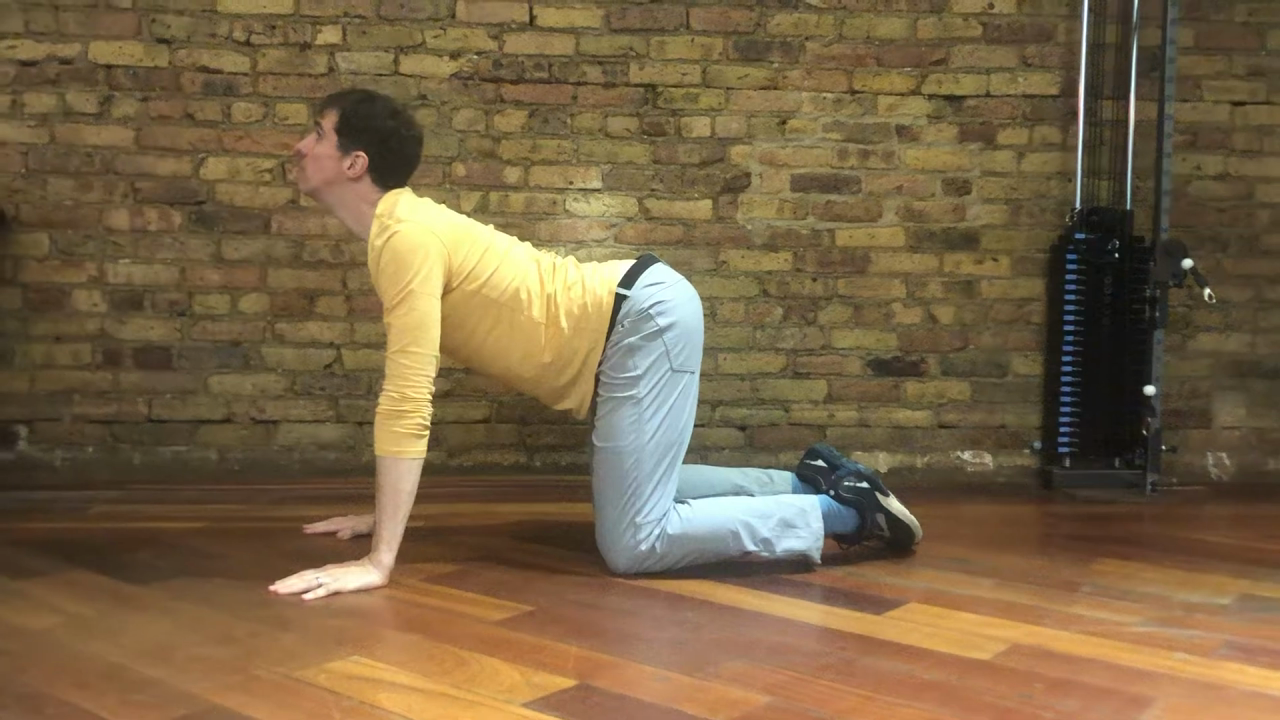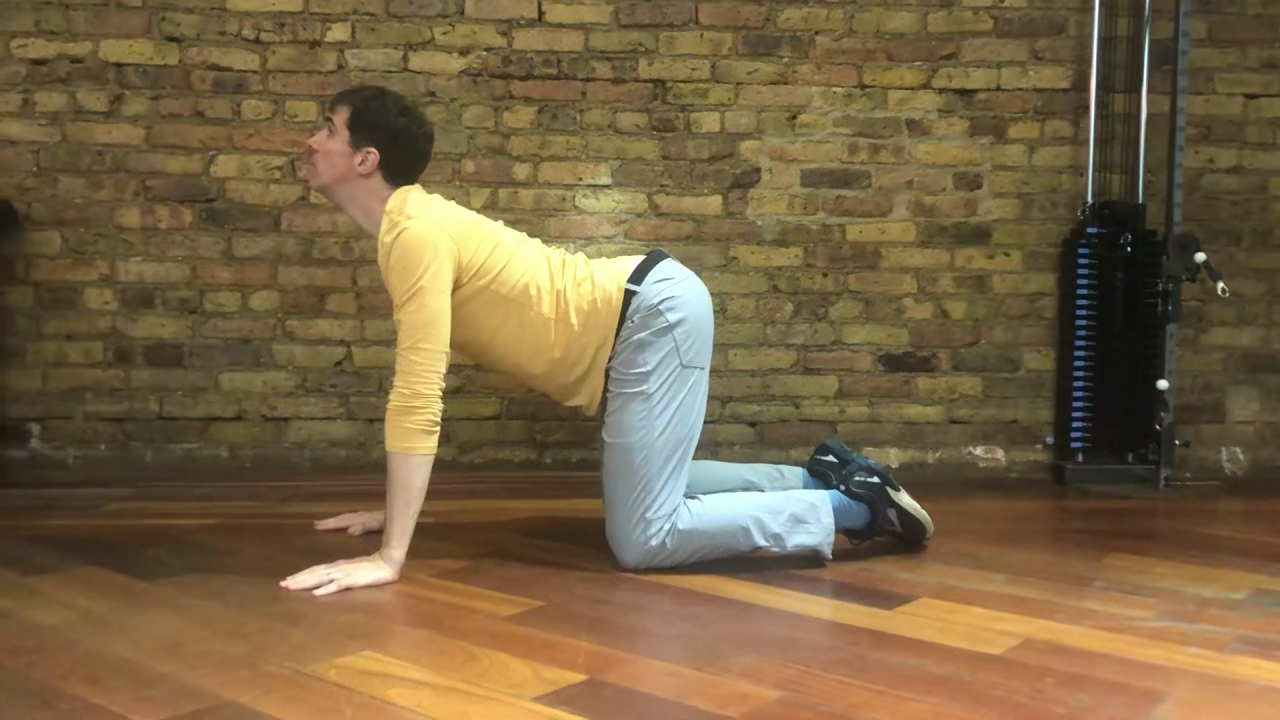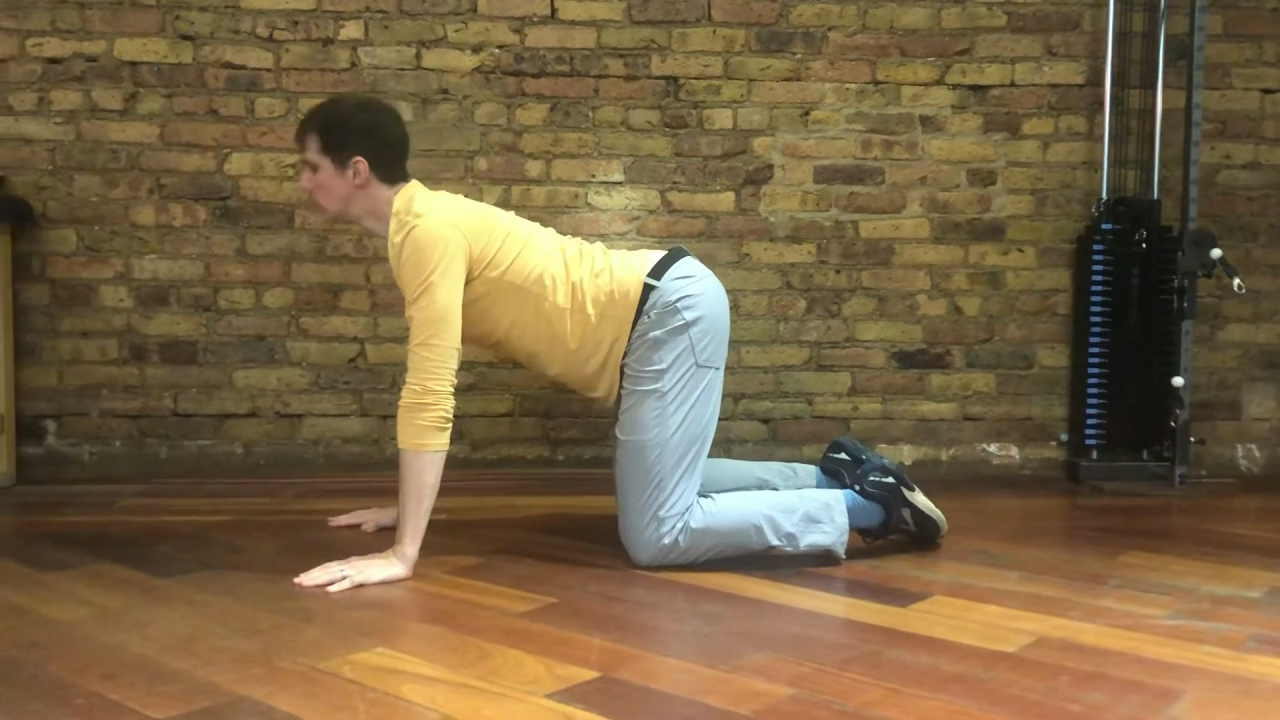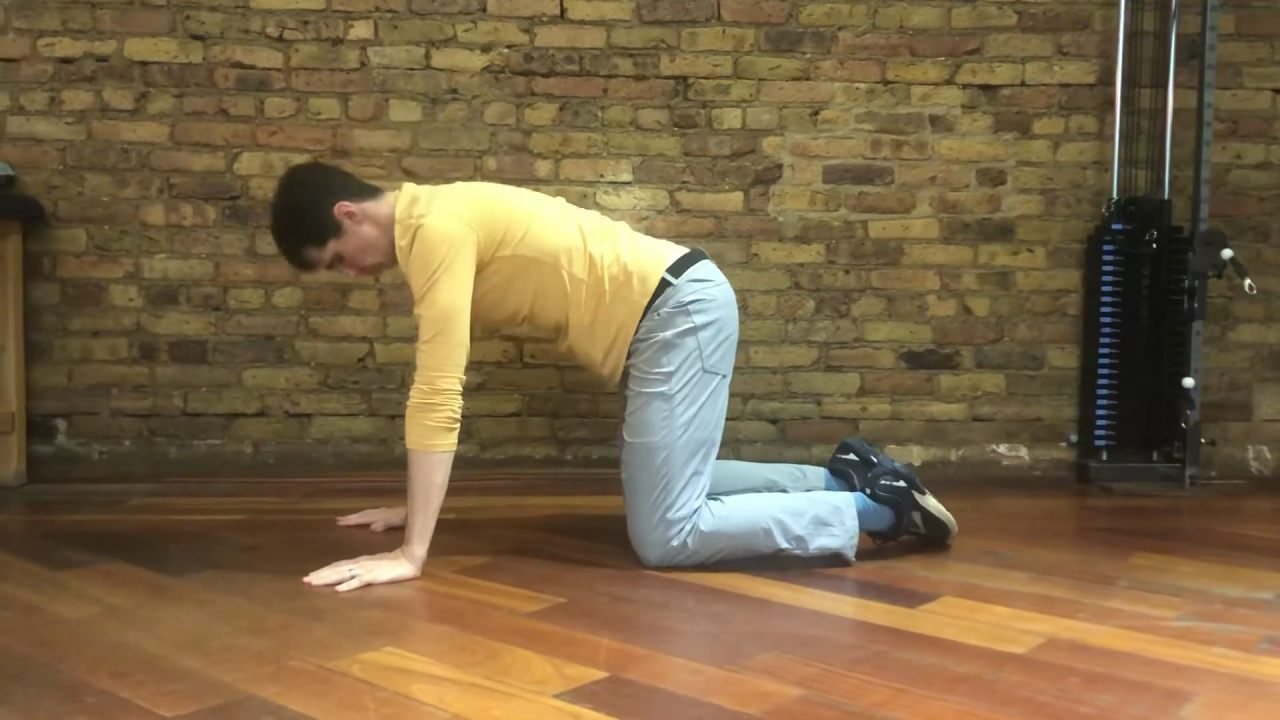
dt=0.5s
person 1, frame 1
left shoulder: (404, 236)
right shoulder: (400, 228)
left elbow: (406, 400)
right elbow: (405, 390)
left wrist: (378, 560)
right wrist: (382, 513)
left hip: (644, 315)
right hip: (633, 316)
left knee: (632, 544)
right knee: (636, 490)
left ankle: (841, 510)
right ankle: (807, 481)
person 1, frame 2
left shoulder: (414, 234)
right shoulder: (410, 227)
left elbow: (416, 398)
right elbow: (415, 384)
left wrist: (389, 556)
right wrist: (392, 510)
left hip: (656, 311)
right hip: (644, 312)
left knee: (642, 539)
right knee: (645, 487)
left ankle: (851, 507)
right ankle: (819, 476)
person 1, frame 3
left shoulder: (424, 229)
right shoulder: (423, 221)
left elbow: (429, 394)
right elbow: (427, 384)
left wrist: (402, 552)
right wrist: (403, 506)
left hip: (671, 308)
right hip: (662, 308)
left knee: (655, 537)
right knee: (659, 482)
left ankle: (864, 506)
right ankle: (833, 476)
person 1, frame 4
left shoulder: (434, 228)
right shoulder: (434, 220)
left elbow: (437, 391)
right elbow: (438, 382)
left wrist: (412, 551)
right wrist: (414, 505)
left hip: (680, 309)
right hip: (668, 309)
left knee: (665, 537)
right knee: (667, 487)
left ankle: (873, 509)
right ankle: (842, 477)
